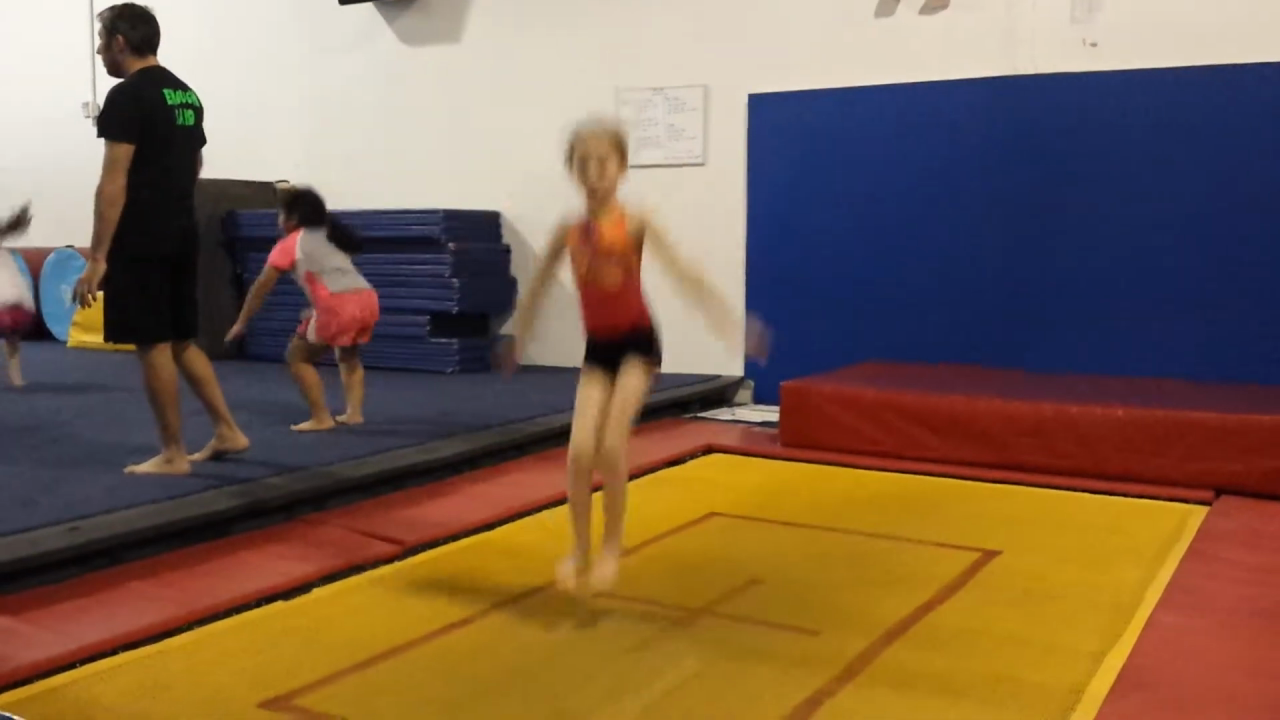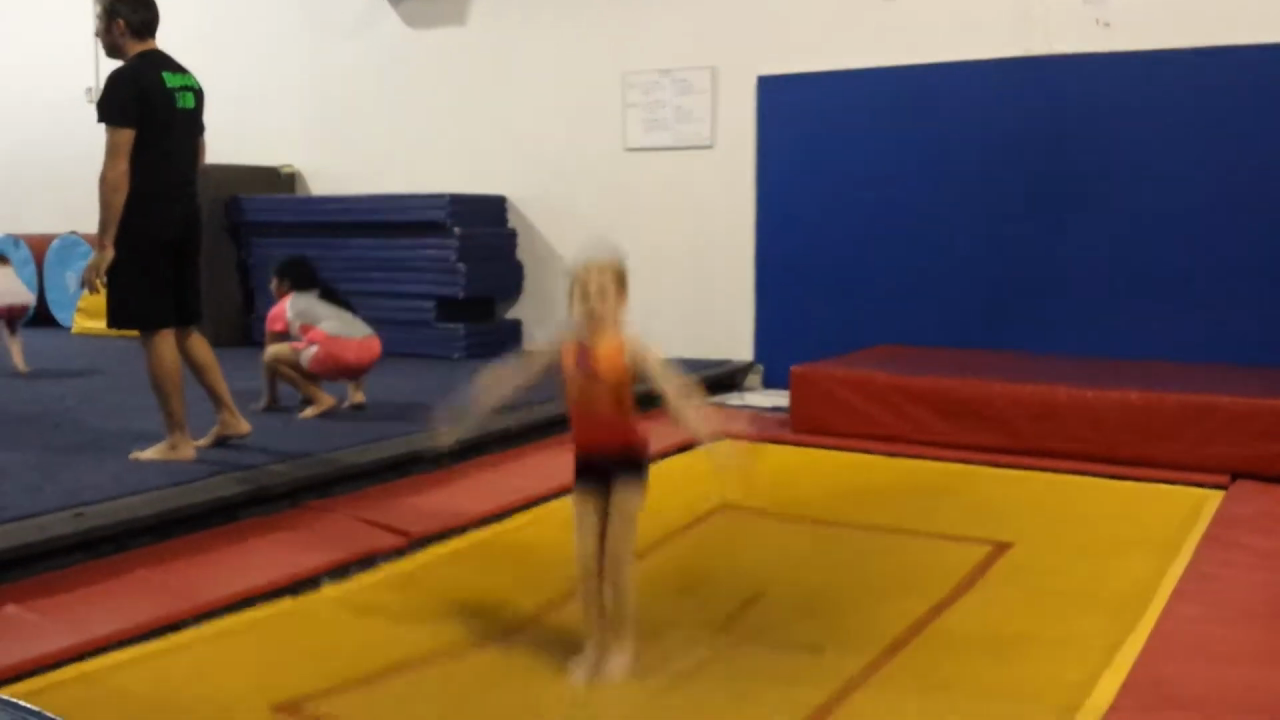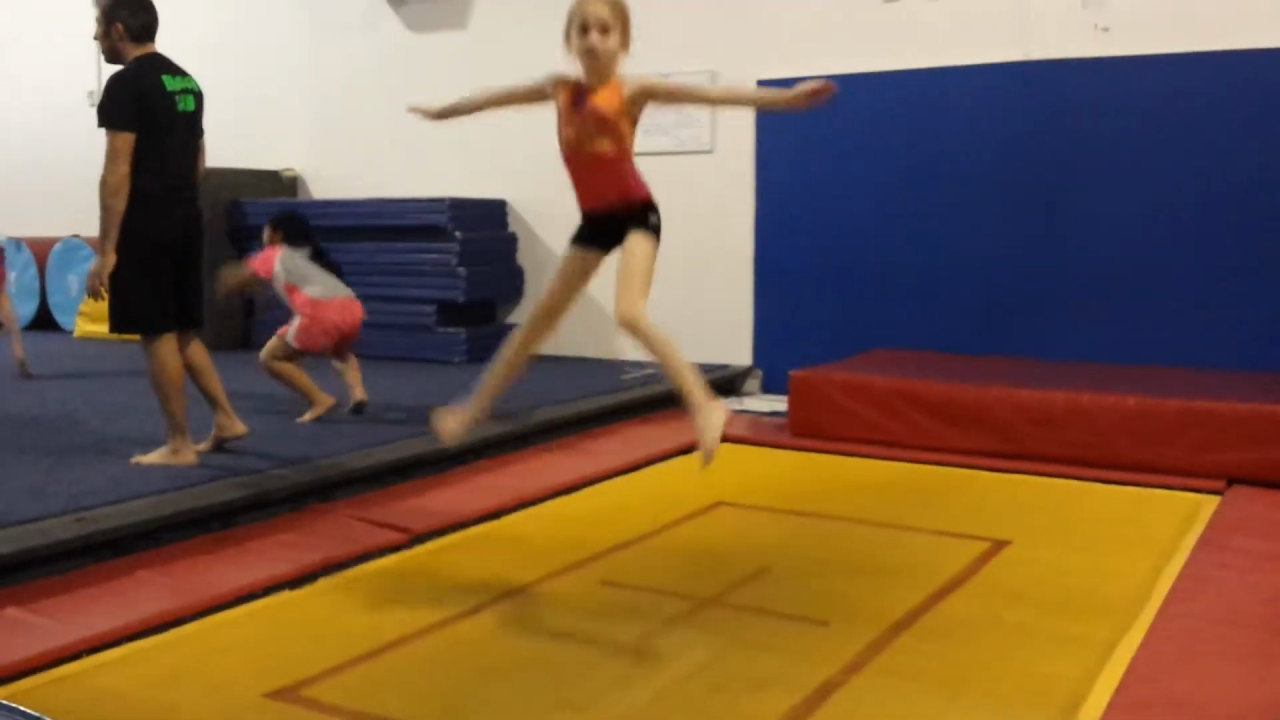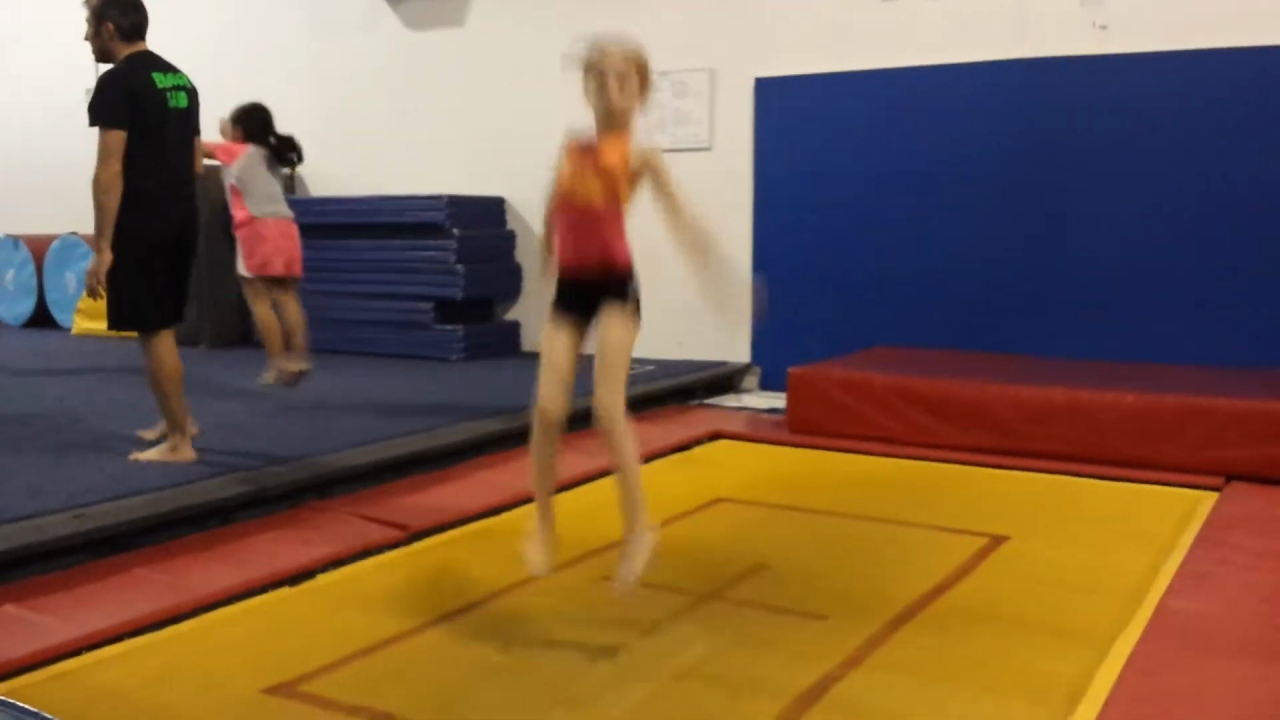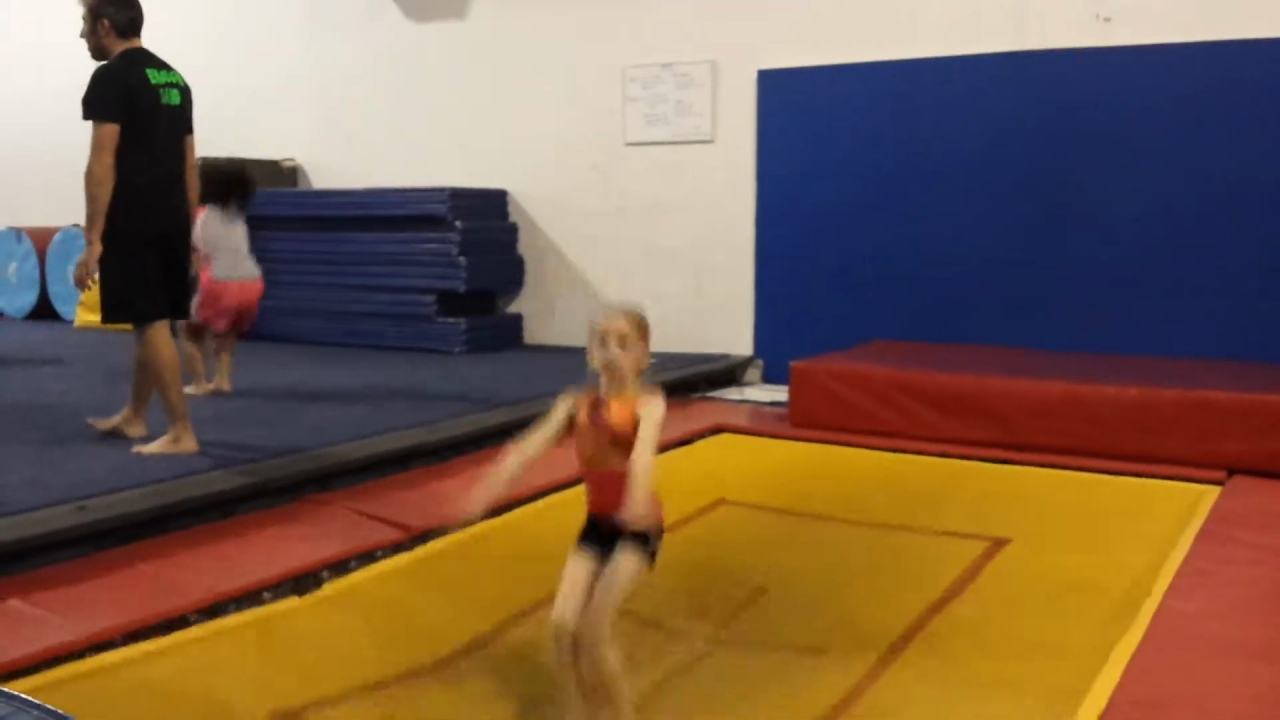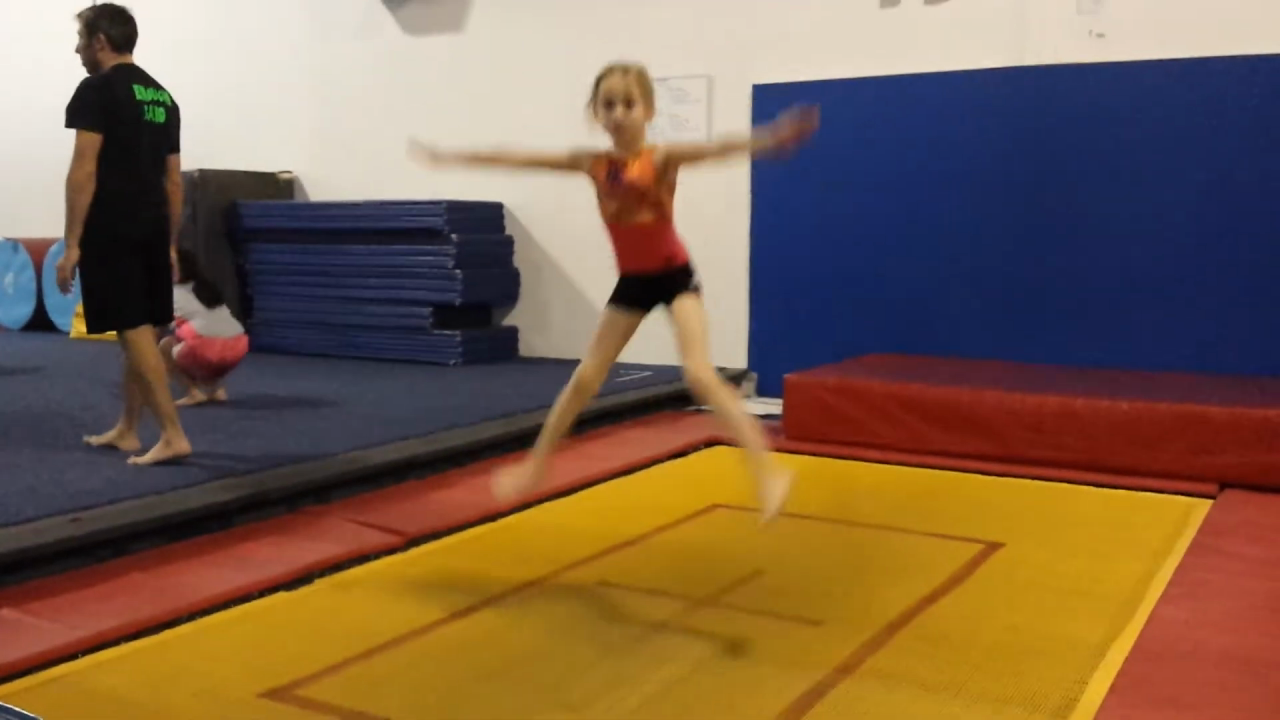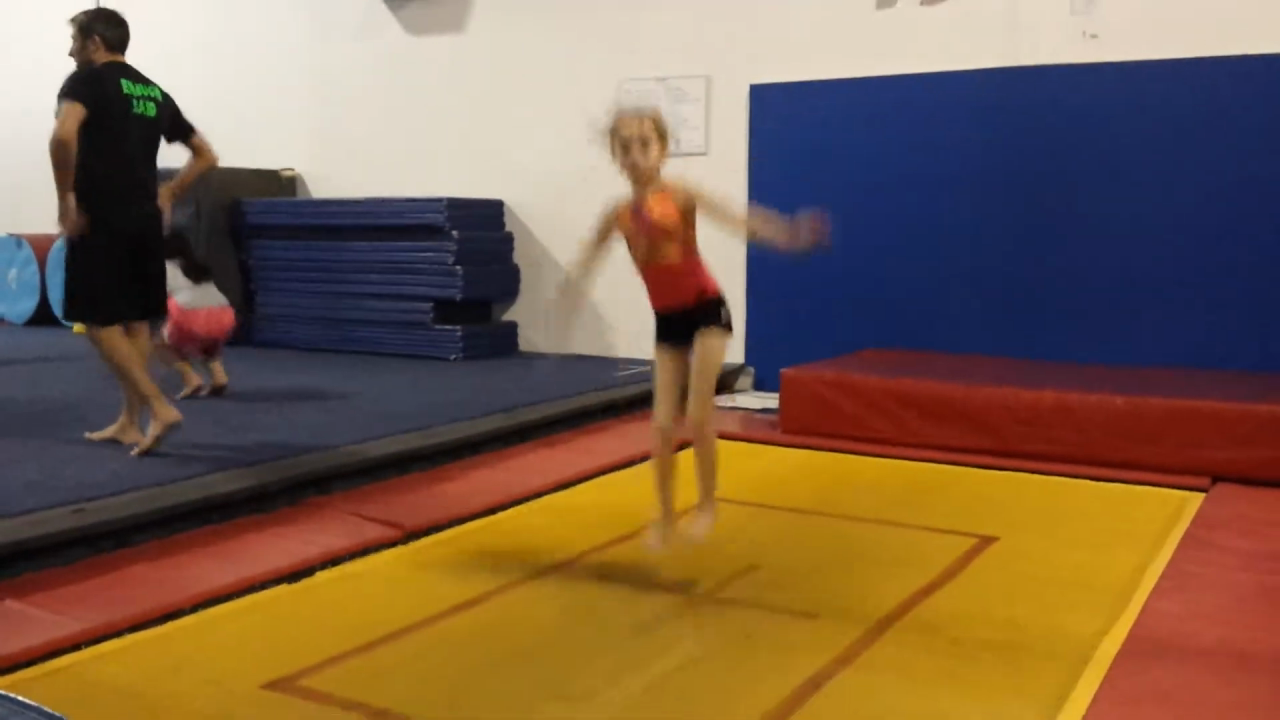
dt=0.3s
person 1, frame 1
left shoulder: (634, 223)
right shoulder: (569, 231)
left elbow: (680, 270)
right elbow: (538, 283)
left wrist: (724, 318)
right wrist: (518, 335)
left hip: (636, 343)
right hip: (597, 346)
left knee: (611, 446)
right knee: (579, 452)
left ankle: (612, 544)
right ankle: (579, 550)
person 1, frame 2
left shoulder: (630, 349)
right shoulder: (563, 348)
left elbow: (673, 388)
right elbow: (506, 377)
left wrist: (707, 430)
right wrist: (462, 415)
left hip: (625, 460)
right hip: (587, 461)
left knee: (615, 565)
right knee: (585, 564)
left ankle: (621, 642)
right ankle: (595, 645)
person 1, frame 3
left shoulder: (633, 90)
right shoulder: (558, 88)
left elbow: (705, 94)
right elbow: (500, 96)
left wrist: (782, 97)
right wrist: (443, 110)
left hip: (636, 214)
right hip: (594, 220)
left knee: (629, 315)
right knee: (541, 319)
left ankle: (704, 405)
right ankle: (477, 406)
person 1, frame 4
left shoulder: (638, 155)
right shoulder: (573, 150)
left elbow: (681, 219)
right wrist: (548, 255)
left hip: (614, 285)
right hip: (570, 288)
left knee: (608, 411)
right knee: (547, 410)
left ankle: (639, 529)
right ankle: (543, 523)
person 1, frame 5
left shoulder: (648, 404)
right shoulder: (576, 404)
left elbow: (646, 448)
right elbow: (530, 443)
left wrist: (638, 499)
right wrist: (486, 492)
left hip: (636, 528)
right hip: (596, 528)
left knee: (594, 630)
right knee: (562, 625)
person 1, frame 6
left shoulder: (663, 158)
right shoulder: (591, 162)
left elbow: (712, 149)
right elbow: (520, 158)
left wrist: (768, 140)
right wrist: (448, 156)
left hip: (674, 277)
right hip: (631, 282)
left knee: (699, 374)
right knee: (587, 377)
left ankle: (767, 469)
right ankle: (536, 464)
person 1, frame 7
left shoulder: (682, 195)
right shoulder: (618, 213)
left elbow: (734, 217)
right elbow: (588, 259)
left wrist: (785, 234)
right wrist: (570, 290)
left hip: (705, 310)
right hip: (667, 320)
left knee: (697, 419)
right knee: (662, 428)
left ankle: (707, 504)
right ankle: (664, 517)
person 2, frame 1
left shoulder: (127, 96)
right shoulder: (187, 95)
left elbow: (114, 184)
left wrist: (97, 258)
left hip: (141, 240)
right hip: (182, 233)
left knee: (154, 346)
right knee: (180, 341)
left ankle: (174, 454)
right ankle: (227, 431)
person 2, frame 2
left shoulder: (126, 81)
right shoulder: (186, 78)
left elbow: (117, 170)
left wrist: (105, 244)
left hip: (144, 224)
right hip: (184, 218)
left knee: (156, 331)
right knee: (183, 326)
left ankle: (178, 440)
right ankle: (230, 416)
person 2, frame 3
left shoulder: (126, 84)
right shoulder: (186, 81)
left elbow: (118, 173)
left wrist: (106, 251)
left hip: (145, 229)
right hip: (186, 223)
left knee: (157, 336)
right knee: (181, 331)
left ankle: (179, 445)
right ankle: (225, 419)
person 2, frame 4
left shoulder: (117, 83)
right shoulder: (181, 79)
left elbow: (110, 171)
left wrist: (103, 247)
left hip: (142, 226)
right hip: (182, 220)
left knee: (154, 332)
right knee: (162, 327)
left ankle: (178, 441)
right ankle: (177, 419)
person 2, frame 5
left shoulder: (111, 77)
right shoulder: (173, 78)
left elbow: (103, 164)
left wrist: (93, 239)
right wrist: (188, 223)
left hip: (132, 220)
right hip: (171, 218)
left knee: (151, 325)
right knee: (151, 322)
left ankle: (181, 433)
right ankle: (133, 416)
person 2, frame 6
left shoulder: (96, 90)
right shoulder: (163, 97)
left elbow: (83, 172)
left wrist: (72, 244)
right wrist: (171, 243)
left hip: (110, 229)
right hip: (150, 229)
left knee: (134, 332)
right knee: (138, 330)
left ankle: (172, 434)
right ankle: (126, 430)
person 2, frame 7
left shoulder: (88, 80)
right shoulder: (155, 93)
left elbow: (63, 134)
right elbow: (205, 155)
left wrist: (67, 199)
right wrist: (169, 194)
left hip: (101, 220)
right hip: (145, 219)
left knee: (100, 325)
right knee: (136, 324)
left ankle: (160, 408)
right ankle: (130, 422)
person 3, frame 1
left shoulder: (289, 244)
right shoulder: (331, 238)
left elbow: (259, 288)
left wrist: (241, 322)
right wrist: (309, 320)
left hip: (338, 305)
right hip: (368, 301)
left knee: (298, 357)
right knee: (348, 355)
left ankle: (320, 417)
right ankle: (354, 412)
person 3, frame 2
left shoulder: (281, 309)
right shoulder: (322, 298)
left elbow: (269, 351)
left wrist: (270, 396)
left hip: (337, 349)
left knee: (273, 356)
left ankle: (322, 400)
right ankle: (357, 393)
person 3, frame 3
left shoulder: (271, 257)
right shoulder: (309, 253)
left elbow: (236, 281)
left wrist: (224, 286)
left hip: (319, 312)
right hip: (350, 309)
left knee: (270, 358)
right knee: (343, 353)
left ankle: (320, 400)
right ankle: (358, 392)
person 3, frame 4
left shoulder: (235, 152)
right shoulder: (270, 154)
left elbow: (200, 147)
right wrist: (228, 138)
left hip: (258, 228)
right hip: (285, 227)
left knee: (259, 300)
right knee: (286, 296)
left ankle: (277, 362)
right ankle: (298, 358)
person 3, frame 5
left shoulder: (199, 217)
right shoulder: (236, 214)
left hip: (221, 285)
right hip: (251, 285)
left knee: (191, 330)
right knee: (226, 332)
left ankle: (200, 383)
right ankle: (222, 380)
person 3, frame 6
right shoulder: (208, 289)
left hip: (206, 345)
right hip: (238, 346)
left knee: (166, 347)
left ankle: (194, 392)
right ankle: (217, 390)
person 3, frame 7
right shoulder: (198, 268)
left hip: (191, 317)
right hip: (224, 315)
left knee: (164, 344)
right knee: (207, 346)
left ankle: (191, 379)
right ankle: (219, 377)
